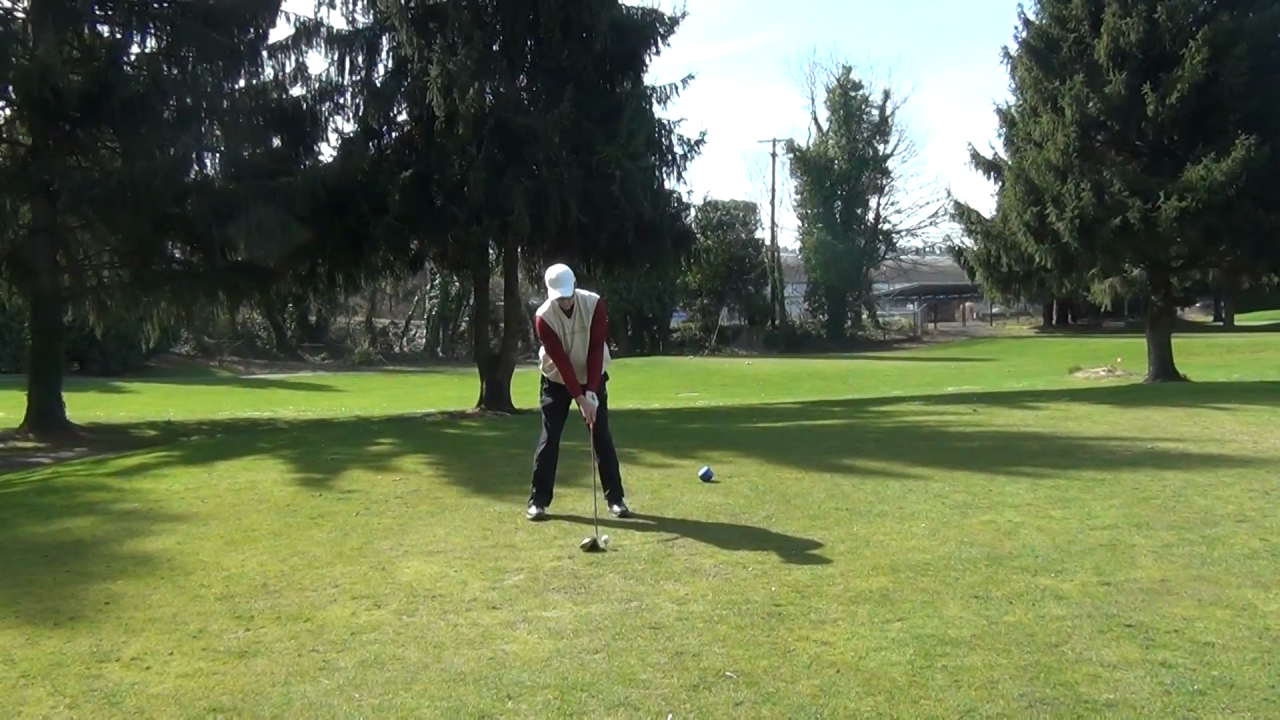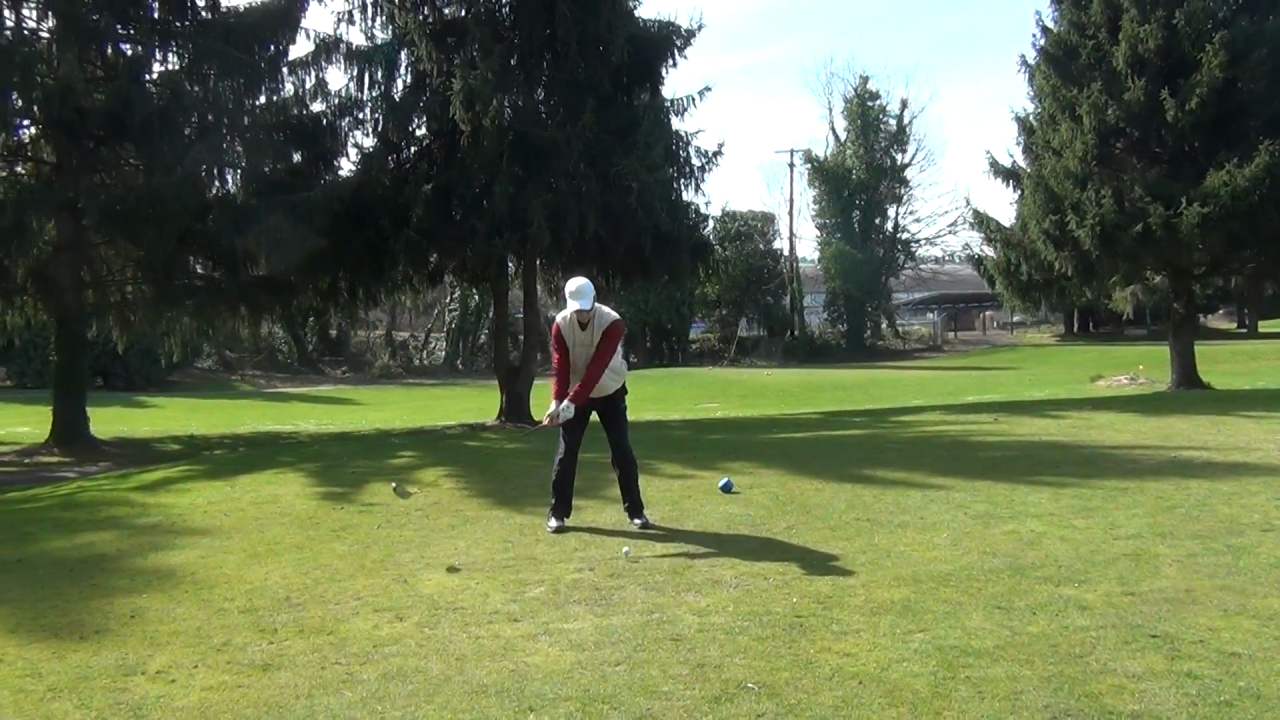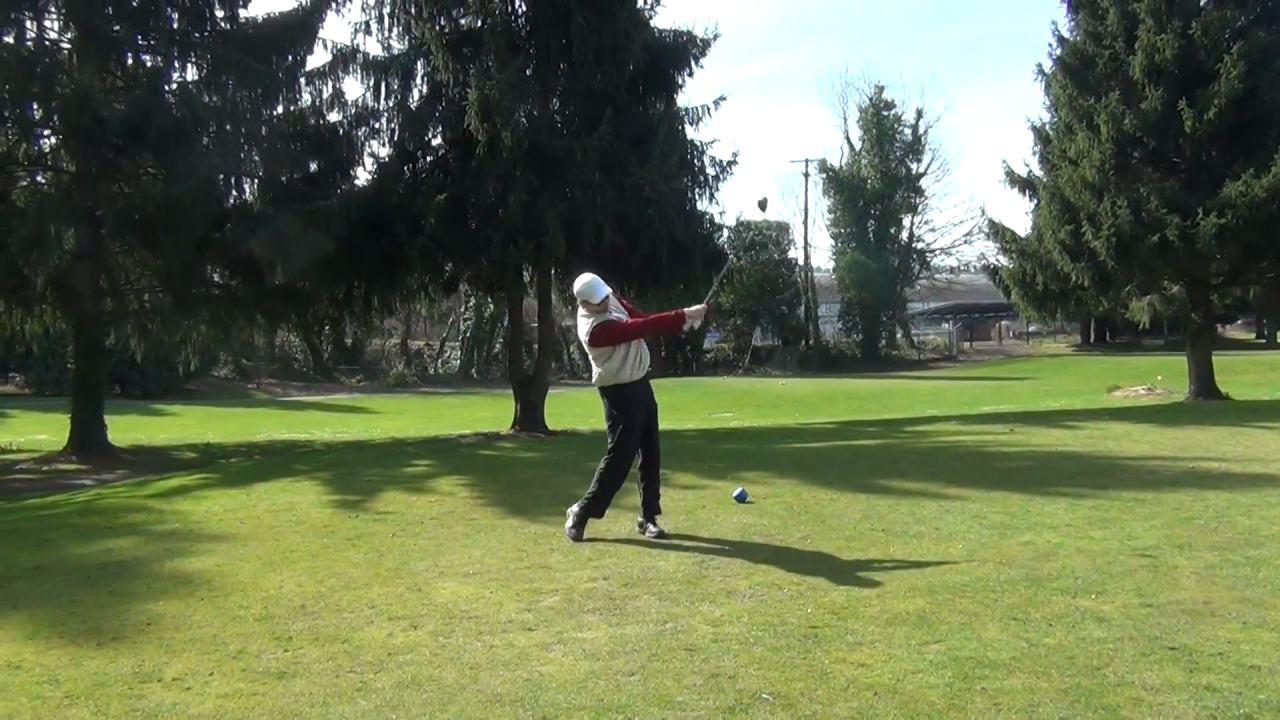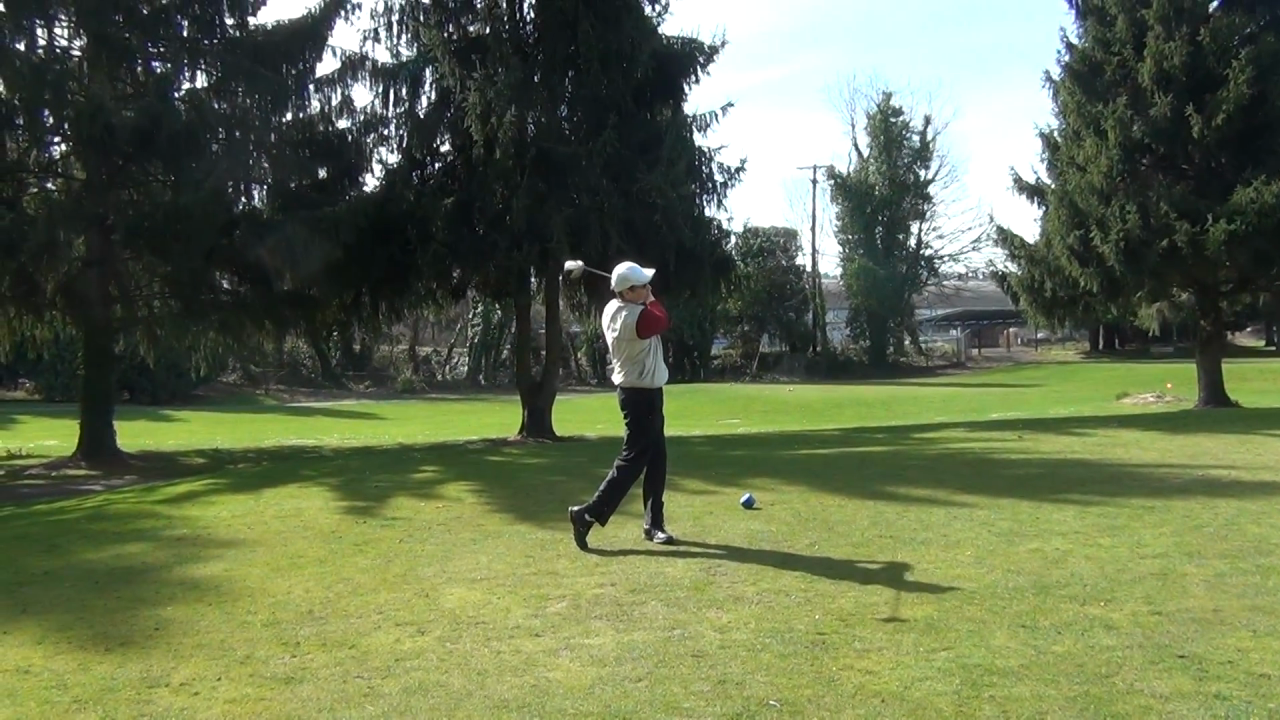
dt=1s
person 1, frame 1
left shoulder: (595, 304)
right shoulder: (544, 317)
left elbow: (596, 351)
right elbow: (561, 361)
left wrist: (591, 392)
right wrist: (579, 398)
left hip: (592, 379)
right hip: (556, 381)
left knee: (602, 436)
right knee: (550, 437)
left ankle: (615, 497)
right ankle: (538, 499)
person 1, frame 2
left shoulder: (612, 323)
right shoulder: (561, 324)
left elbow: (596, 368)
right elbow: (560, 366)
left wrist: (572, 402)
right wrist: (557, 403)
left hip: (610, 393)
right hip: (572, 396)
left knee: (623, 453)
right knee: (566, 452)
left ankle: (635, 510)
right ankle: (558, 512)
person 1, frame 3
left shoulder: (609, 301)
right shoulder: (594, 328)
left elbow: (641, 322)
right elbow: (641, 328)
left wrist: (680, 321)
right wrist: (683, 316)
left hip: (638, 386)
right hip: (619, 393)
left knee: (651, 453)
right knee: (619, 455)
left ankle: (648, 517)
right ankle: (582, 511)
person 1, frame 4
left shoulder: (613, 309)
right shoulder: (638, 317)
left elbow: (652, 320)
right elbow: (662, 321)
left wrist: (645, 300)
right wrist: (650, 300)
left hip: (638, 390)
right hip: (641, 394)
left knee: (656, 458)
right knee: (633, 459)
left ankle: (653, 523)
right ankle: (588, 514)
